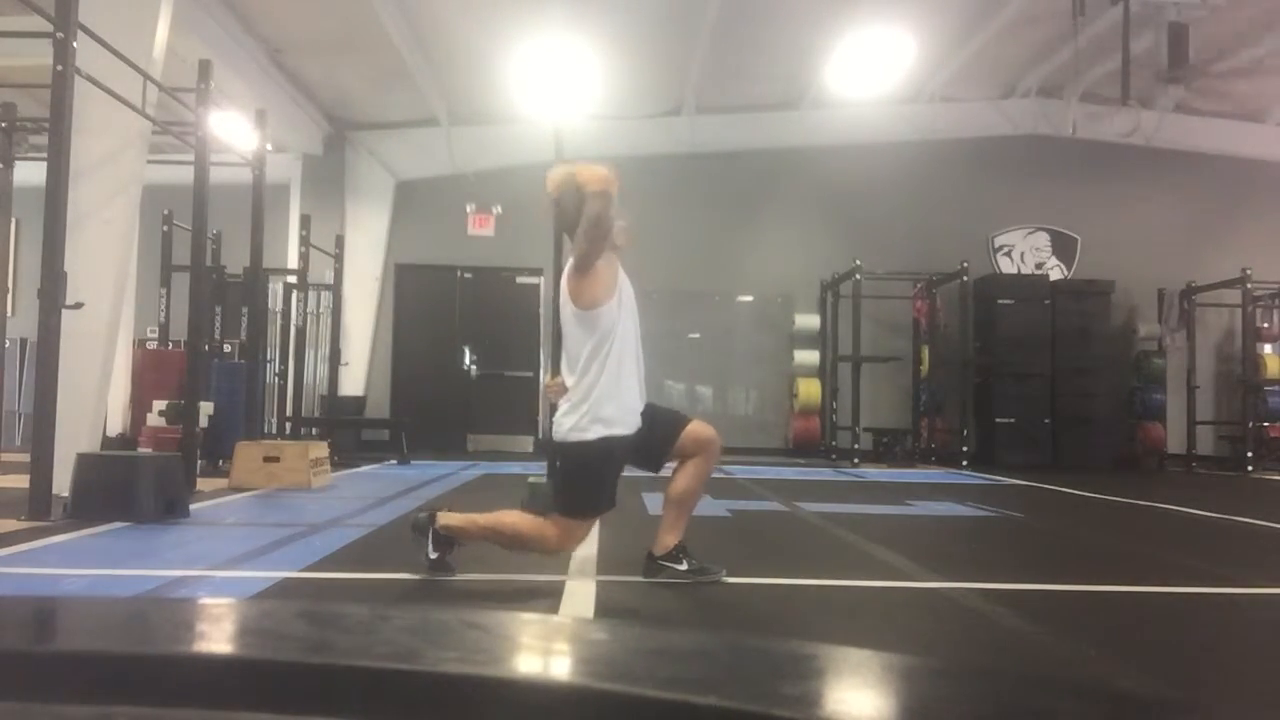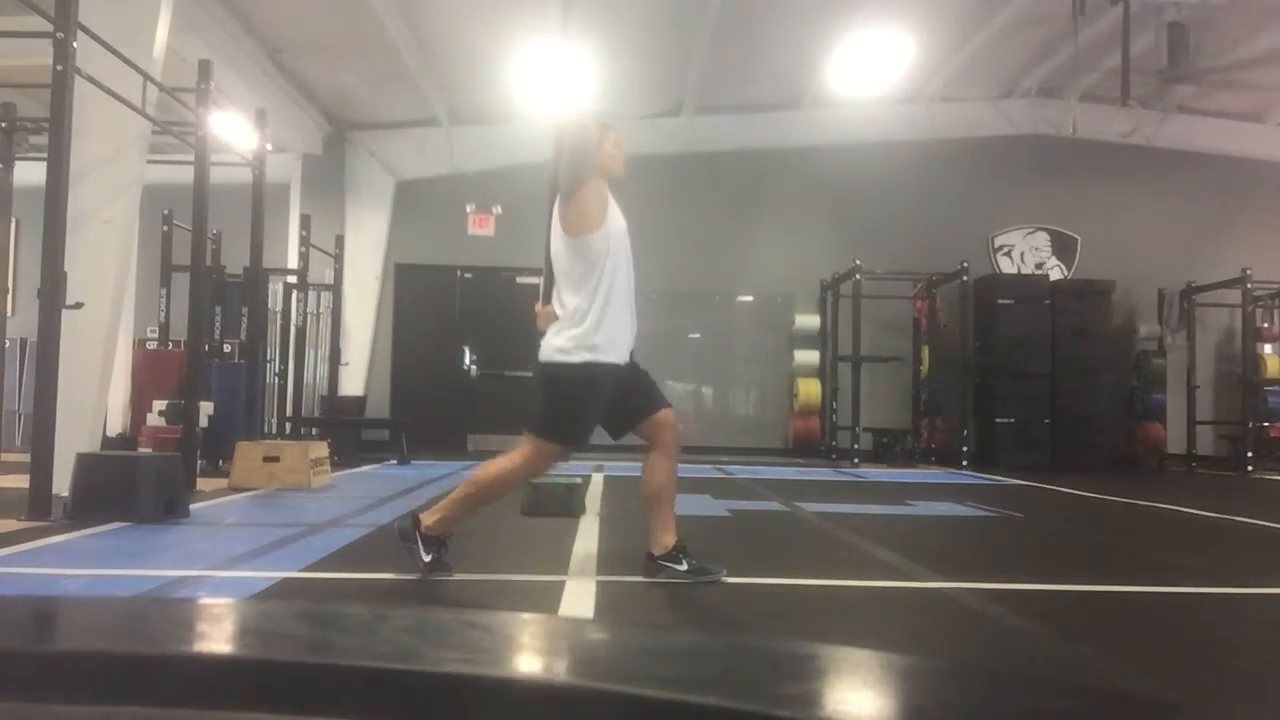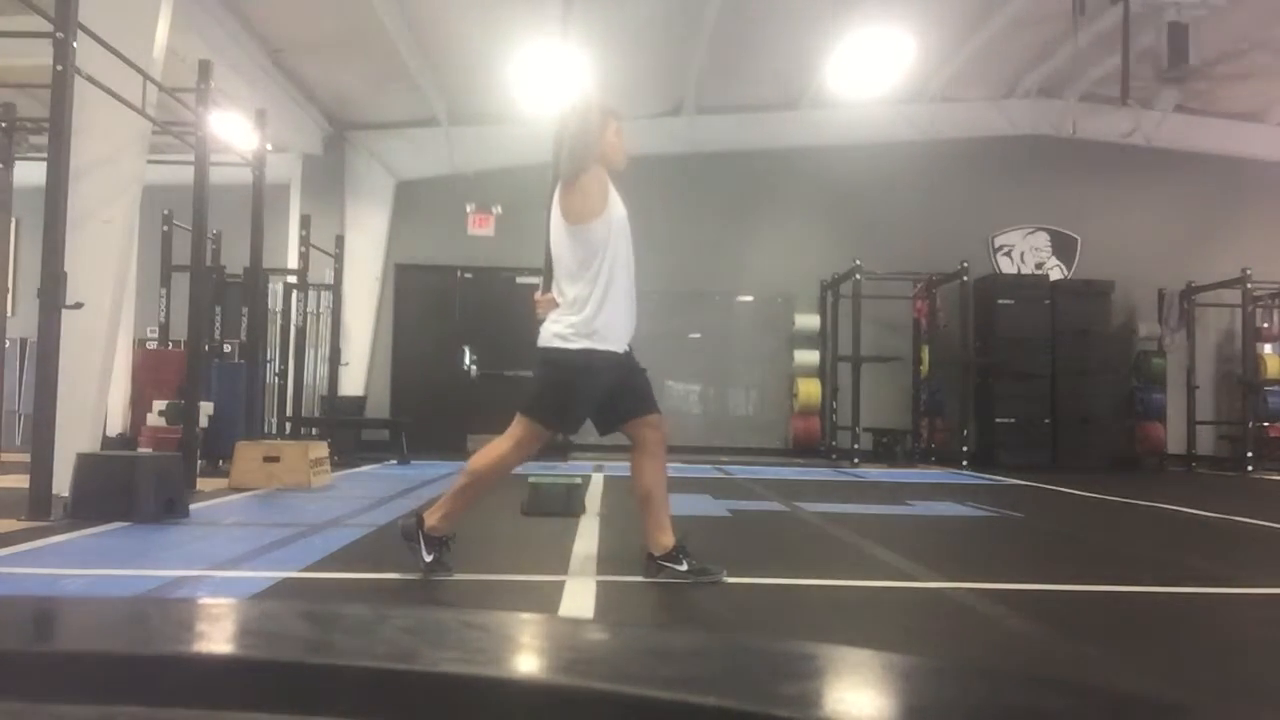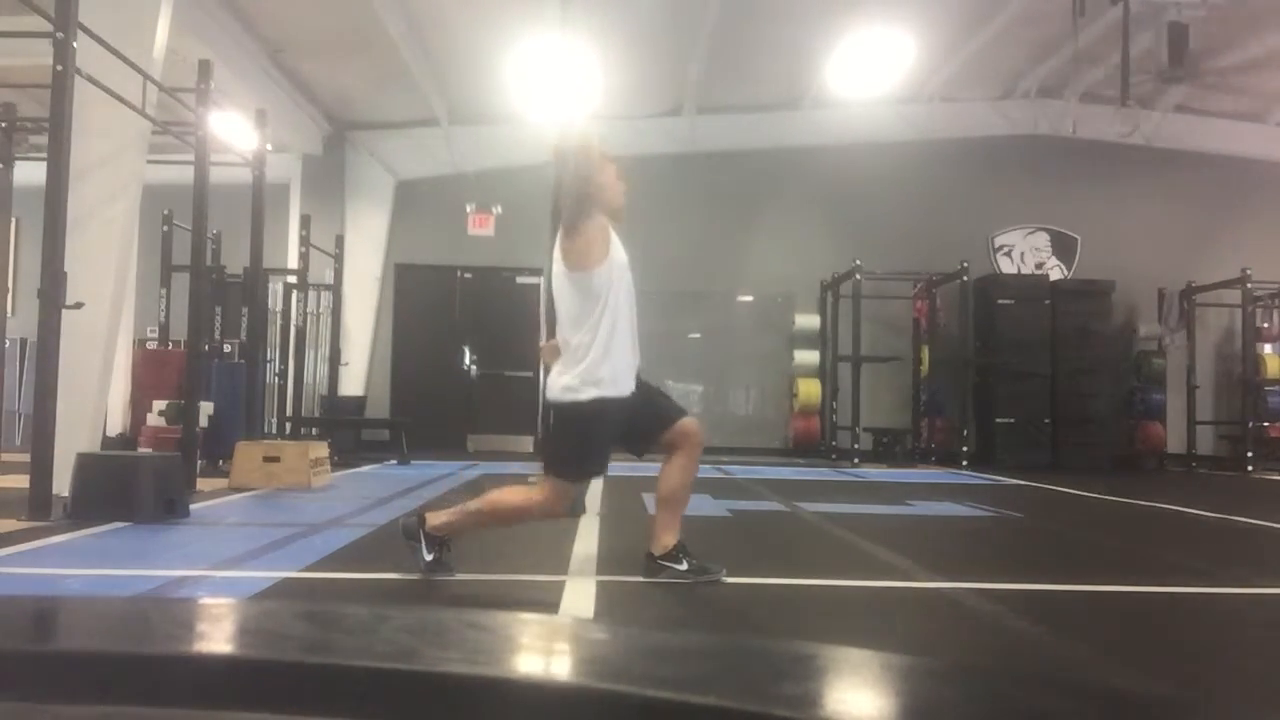
dt=0.4s
person 1, frame 1
left shoulder: (597, 270)
right shoulder: (590, 264)
right elbow: (600, 190)
right wrist: (568, 181)
left hip: (619, 414)
right hip: (593, 428)
left knee: (704, 442)
right knee: (560, 539)
left ankle: (665, 554)
right ankle: (441, 525)
person 1, frame 2
left shoulder: (592, 200)
right shoulder: (584, 193)
right elbow: (581, 130)
left hip: (607, 356)
right hip: (578, 360)
left knee: (665, 432)
right knee: (532, 460)
left ankle: (665, 553)
right ankle: (427, 526)
person 1, frame 3
left shoulder: (593, 188)
right shoulder: (584, 181)
right elbow: (582, 124)
left hip: (605, 345)
right hip: (577, 348)
left knee: (651, 433)
right knee: (521, 441)
left ankle: (664, 554)
right ankle: (430, 525)
person 1, frame 4
left shoulder: (593, 235)
right shoulder: (584, 230)
right elbow: (582, 168)
left hip: (614, 385)
right hip: (587, 394)
left knee: (688, 436)
right knee: (552, 499)
left ankle: (664, 554)
right ankle: (432, 526)
